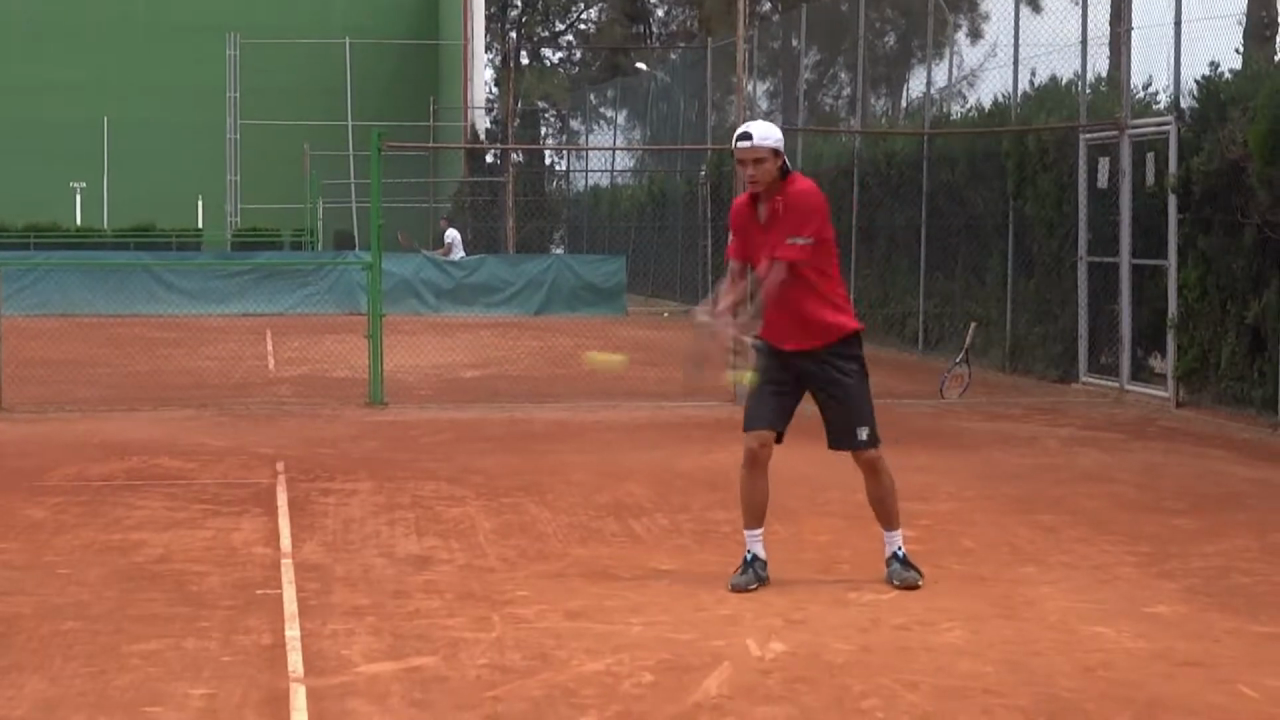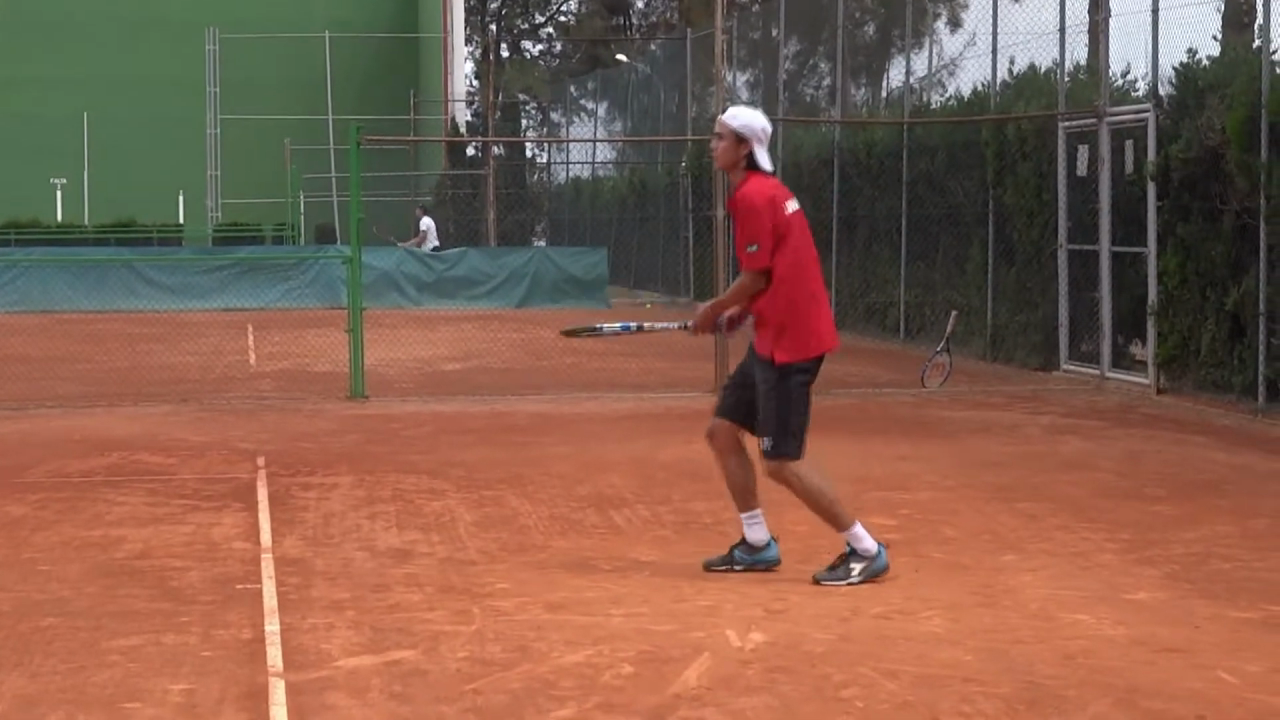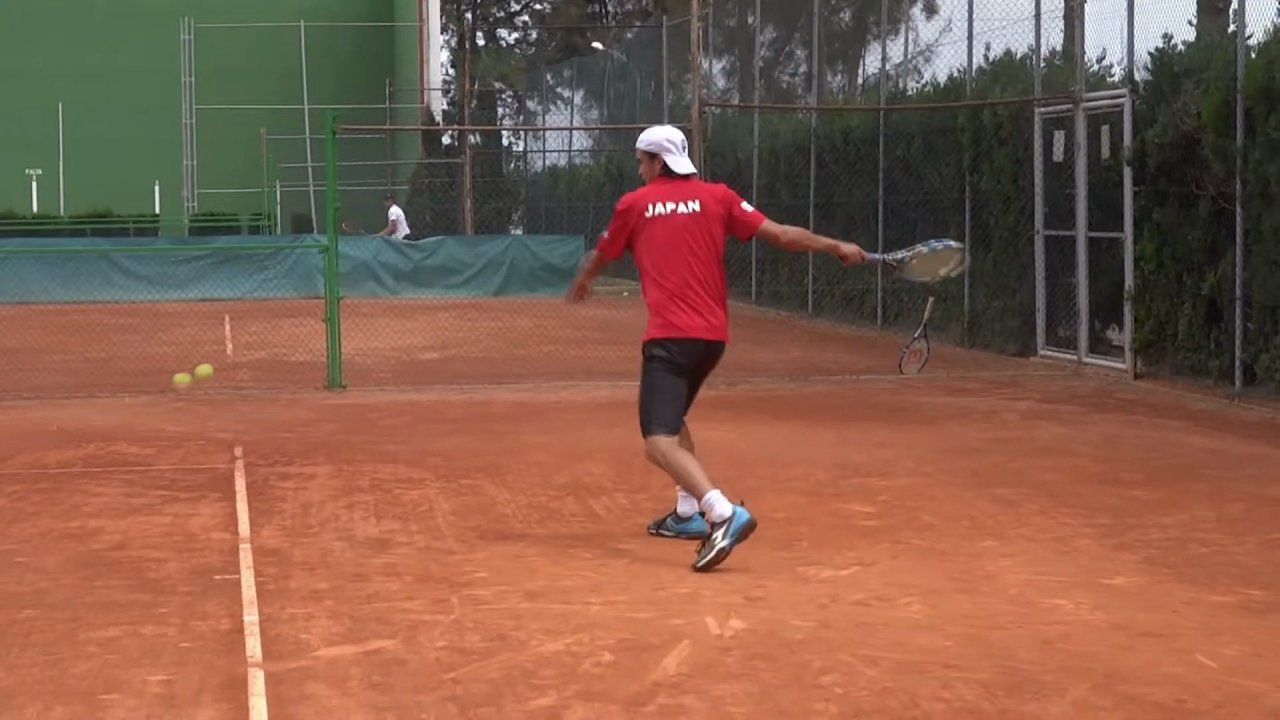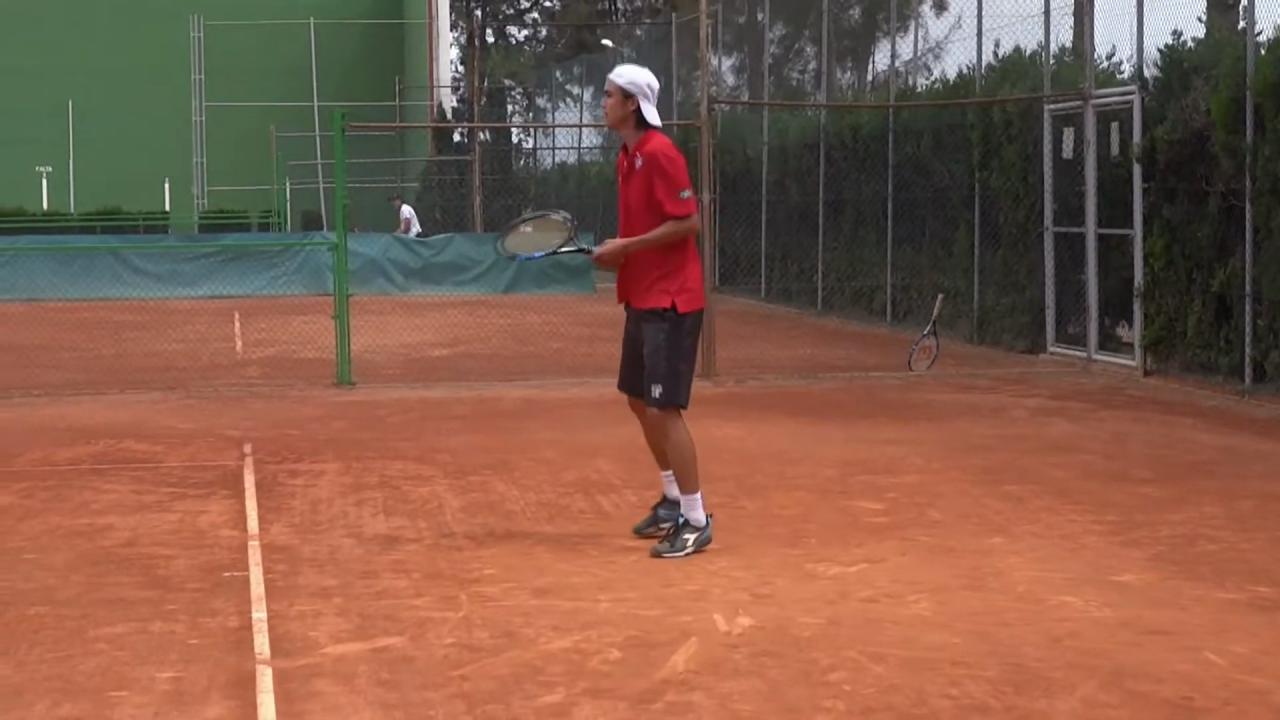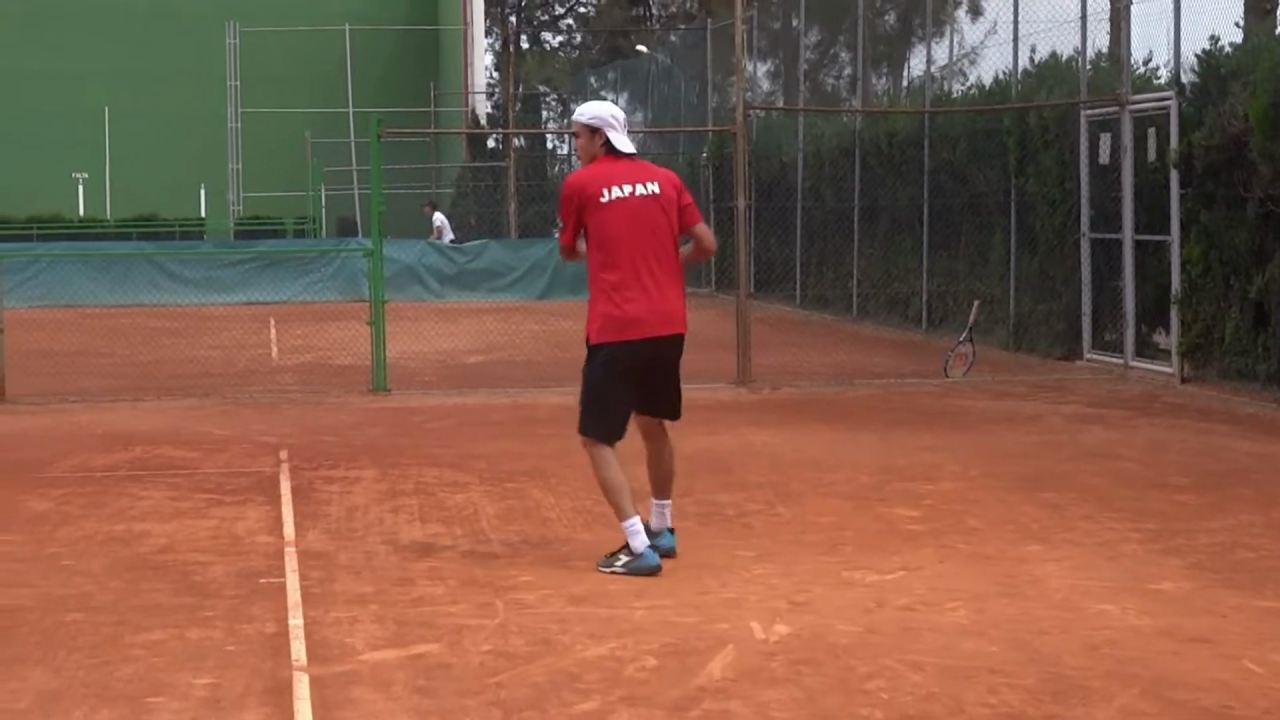
dt=1s
person 1, frame 1
left shoulder: (805, 197)
right shoulder: (741, 210)
left elbow: (778, 274)
right elbow: (736, 276)
left wrist: (731, 313)
right wrist: (725, 302)
left hip: (831, 343)
right hip: (779, 345)
left knee: (868, 455)
right knee: (755, 447)
left ankle: (895, 552)
right ankle: (754, 556)
person 1, frame 2
left shoulder: (753, 197)
right shoulder: (767, 191)
left elbow: (755, 279)
left wrist: (712, 310)
right wrist: (740, 310)
left hip: (790, 344)
right hip: (774, 339)
left knee: (782, 464)
right knee: (721, 431)
left ankle: (865, 550)
right ankle: (757, 543)
person 1, frame 3
left shoulder: (632, 203)
right shoulder: (718, 196)
left elbow: (599, 257)
right elbow: (779, 235)
left wrist: (579, 282)
right wrist: (837, 247)
left hip: (668, 334)
right hip: (712, 334)
left knee: (659, 444)
right knee: (670, 418)
left ankle: (725, 514)
right ankle: (687, 513)
person 1, frame 4
left shoulder: (660, 153)
right shoulder: (625, 158)
left elbow: (688, 224)
left wrist: (627, 245)
right wrist: (612, 249)
left hip: (672, 301)
right hip: (641, 299)
left knee: (661, 409)
right knee: (639, 403)
left ankle: (695, 520)
right ankle: (675, 497)
person 1, frame 5
left shoulder: (579, 183)
right shoulder: (665, 179)
left elbow: (569, 250)
right elbow: (707, 245)
left hip: (615, 328)
right hip: (669, 324)
left knee: (597, 440)
right knee: (654, 424)
left ankle: (639, 547)
right ankle: (659, 529)
